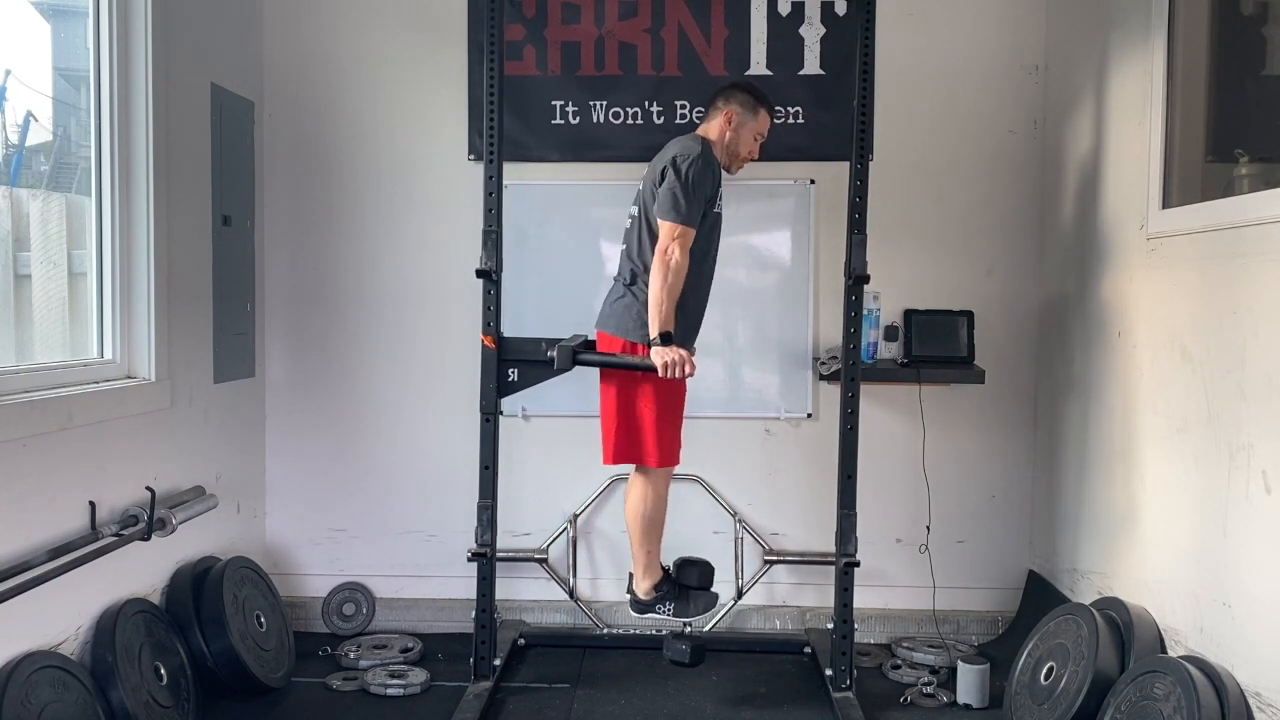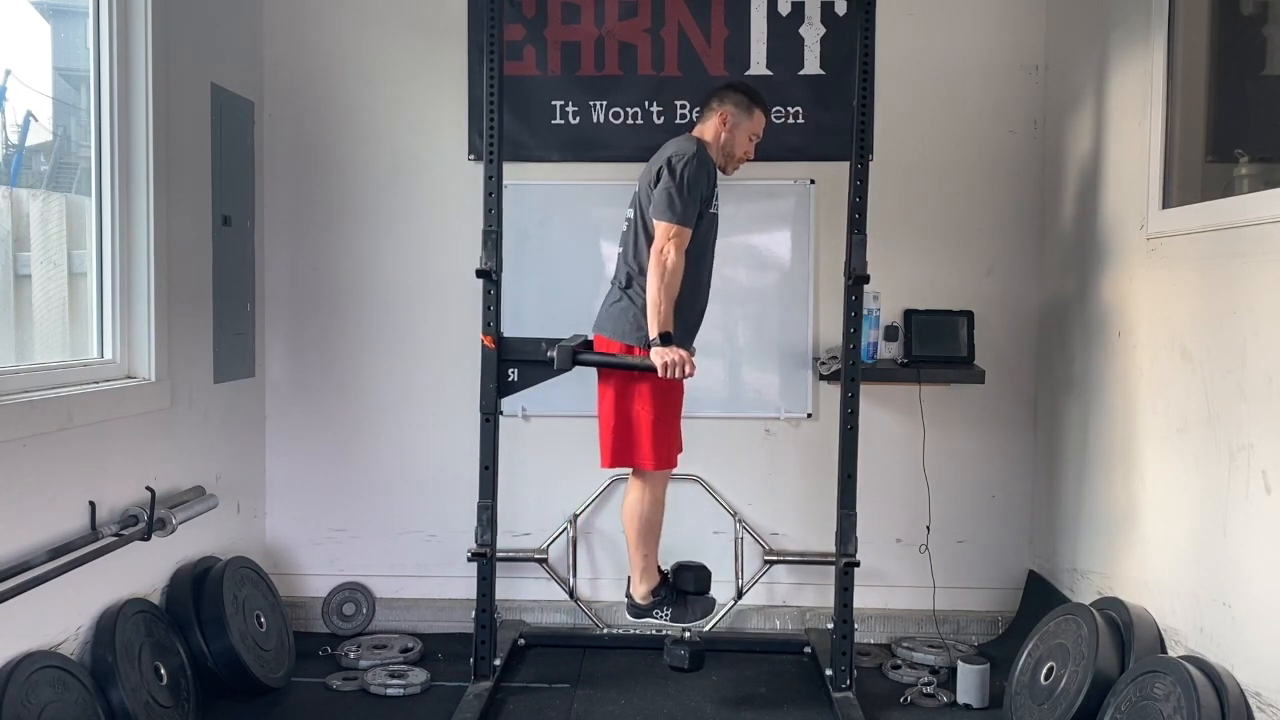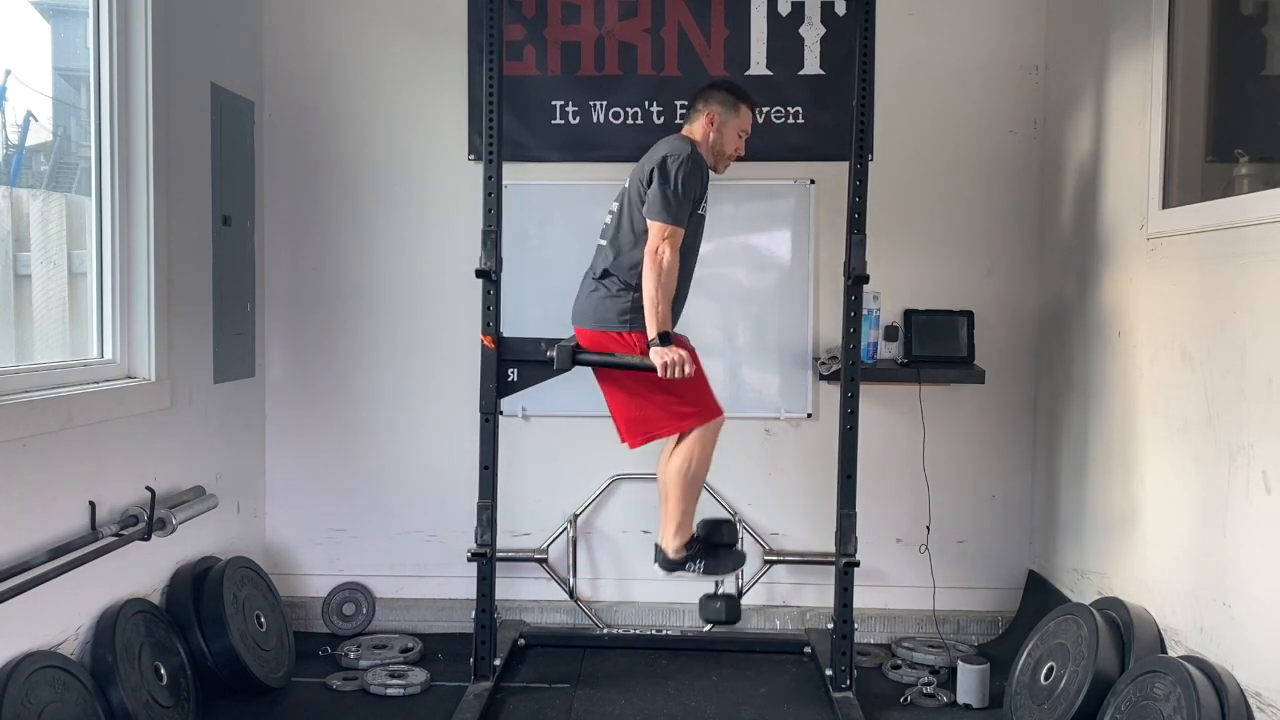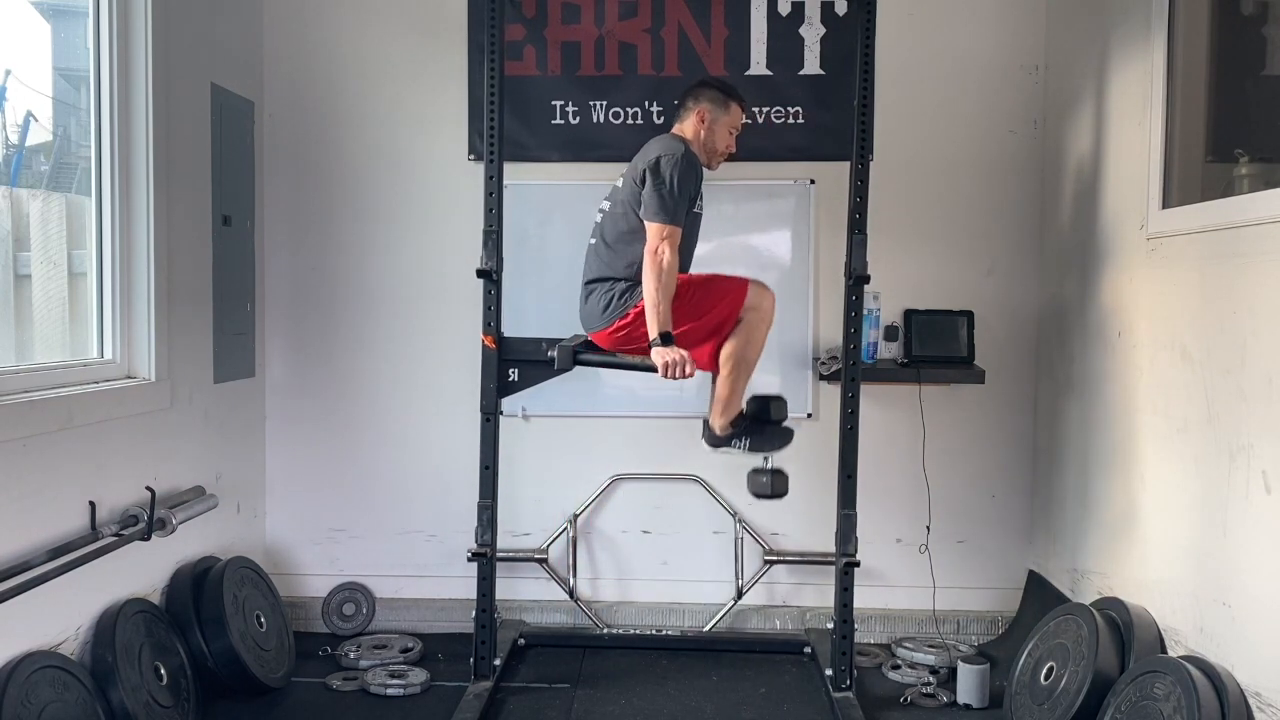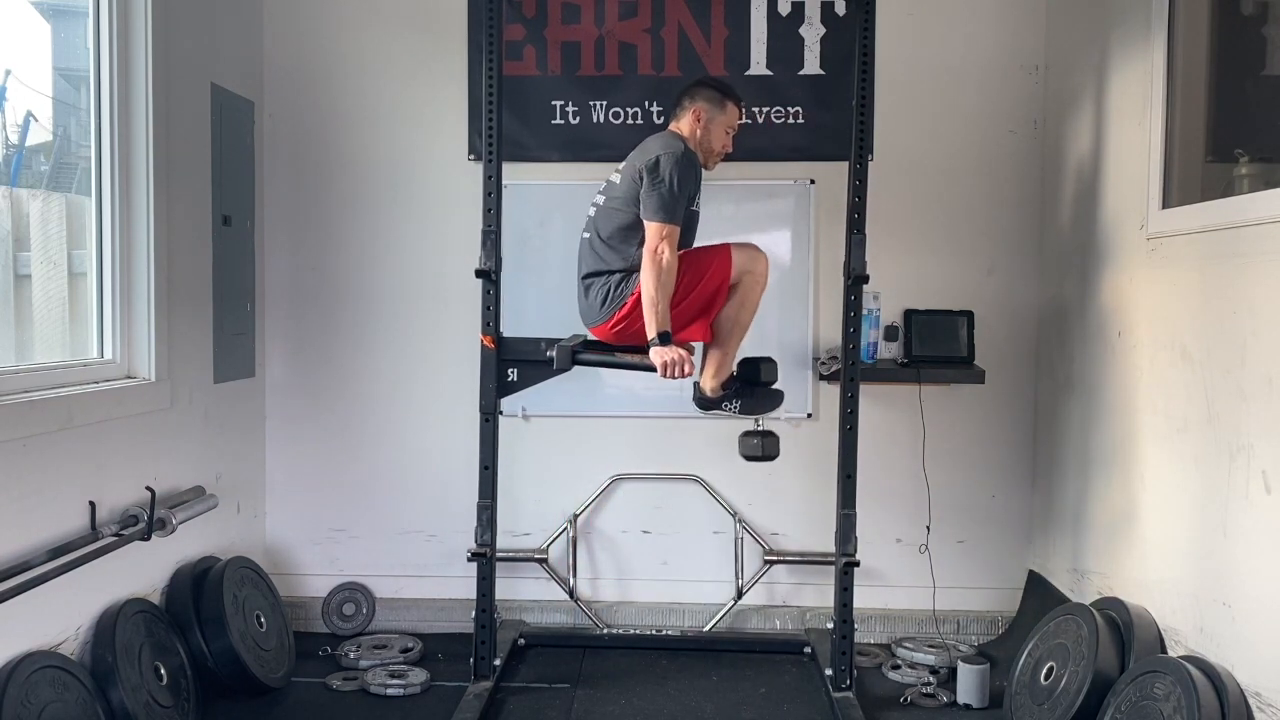
dt=0.4s
person 1, frame 1
left shoulder: (687, 160)
right shoulder: (695, 159)
right elbow: (670, 252)
left wrist: (664, 337)
right wrist: (661, 340)
left hip: (643, 332)
right hip: (641, 334)
left knee: (654, 465)
right knee: (653, 466)
left ankle: (650, 575)
right ankle: (647, 588)
person 1, frame 2
left shoulder: (684, 162)
right shoulder: (690, 159)
right elbow: (666, 251)
left wrist: (666, 339)
right wrist: (663, 339)
left hip: (640, 334)
right hip: (640, 336)
left knee: (655, 467)
right knee: (651, 469)
left ankle: (648, 577)
right ankle: (646, 593)
person 1, frame 3
left shoulder: (671, 158)
right shoulder: (683, 159)
right elbow: (661, 251)
left wrist: (661, 333)
right wrist: (661, 338)
left hip: (605, 315)
right hip: (619, 320)
left knee: (693, 422)
right knee: (703, 421)
left ankle: (679, 536)
right ankle: (678, 543)
person 1, frame 4
left shoulder: (661, 156)
right shoulder: (676, 158)
right elbow: (659, 252)
left wrist: (663, 336)
right wrist: (662, 340)
left hip: (611, 306)
right hip: (622, 307)
left knee: (738, 301)
right knee: (758, 298)
left ankle: (725, 419)
right ankle: (725, 422)
person 1, frame 5
left shoulder: (658, 151)
right shoulder: (674, 157)
right elbow: (658, 252)
left wrist: (663, 335)
right wrist: (660, 341)
left hip: (607, 302)
right hip: (621, 301)
right knee: (752, 262)
left ankle: (714, 383)
right ankle: (715, 387)
